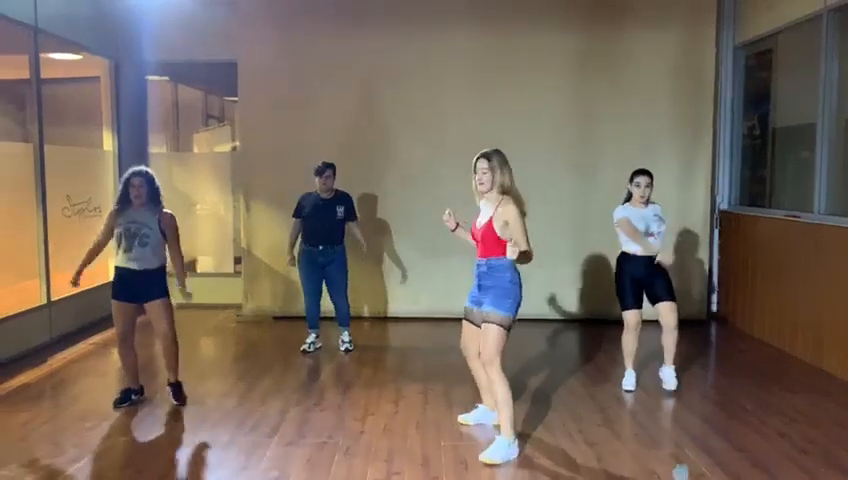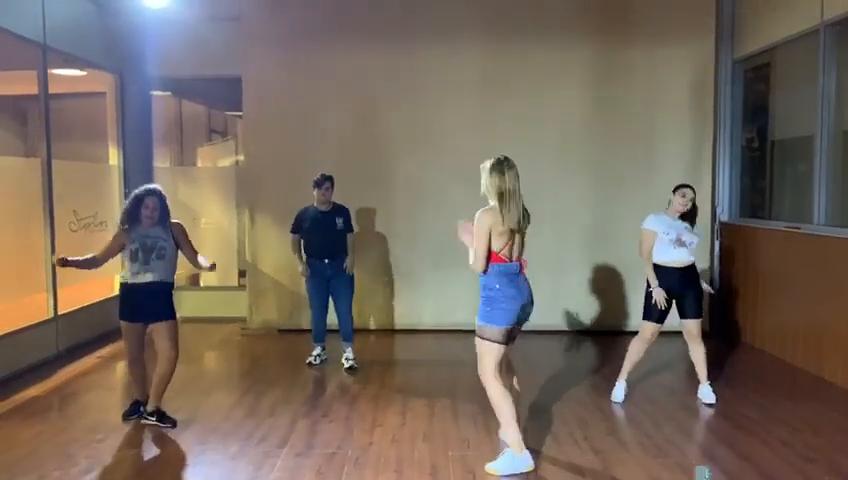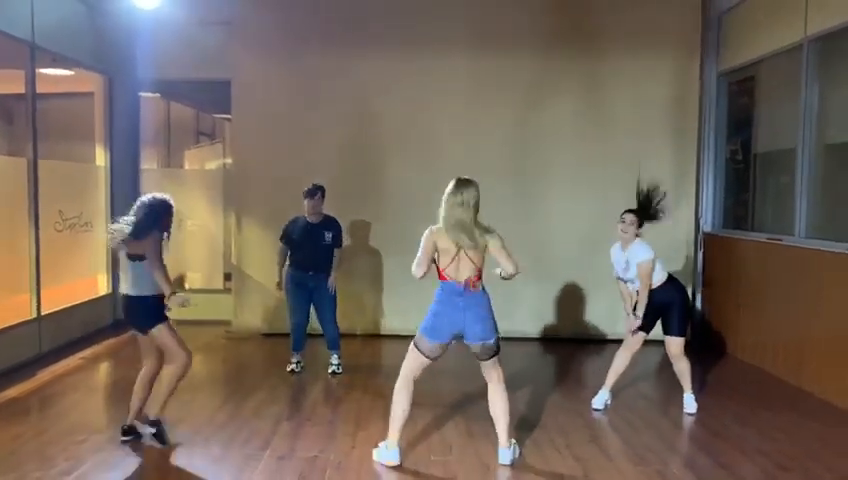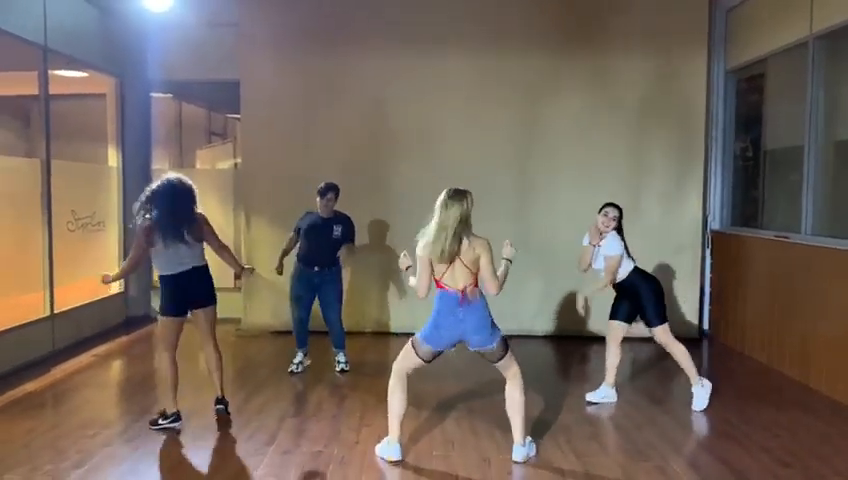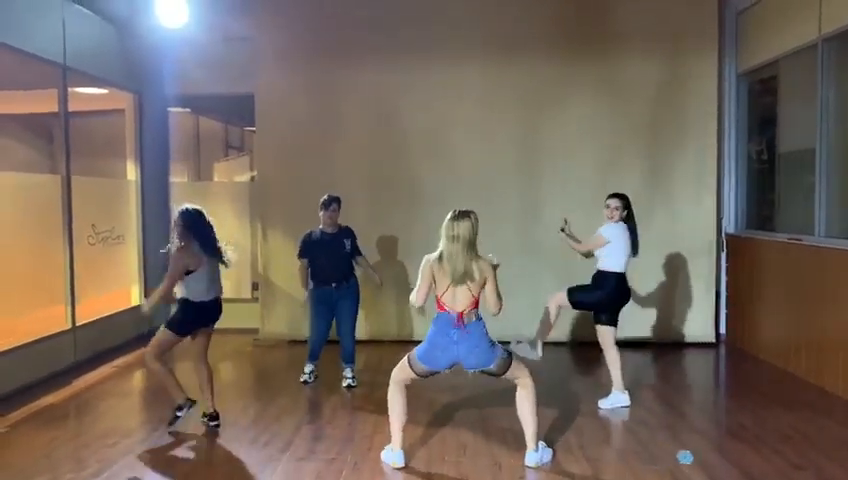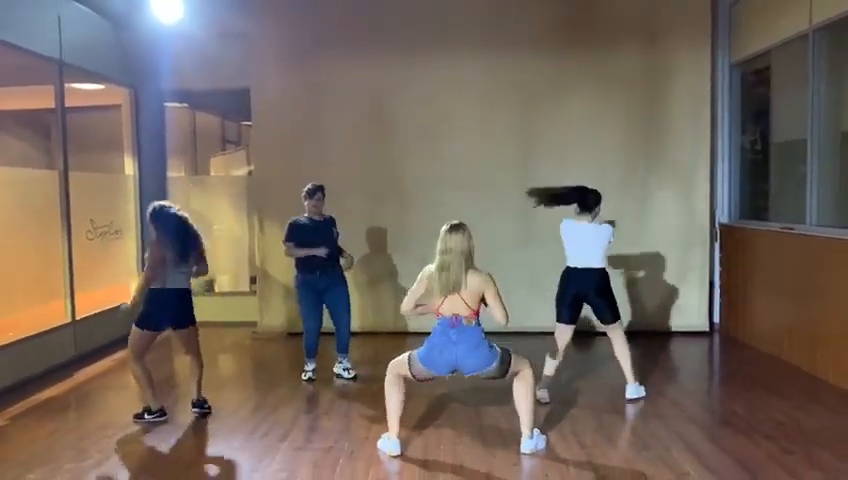
dt=0.7s
person 1, frame 1
left shoulder: (509, 207)
right shoulder: (483, 206)
left elbow: (527, 255)
left wrist: (517, 252)
right wrist: (456, 228)
left hip: (502, 285)
right hip: (482, 284)
left knee: (490, 359)
right knee: (470, 350)
left ankle: (508, 440)
right ankle: (489, 408)
person 1, frame 2
left shoulder: (485, 215)
right shoulder: (520, 213)
left elbow: (479, 265)
left wrist: (471, 243)
left hip: (498, 294)
right hip: (520, 290)
left knee: (488, 373)
right knee: (501, 362)
left ankle: (519, 454)
right ankle: (510, 426)
person 1, frame 3
left shoulder: (435, 234)
right shoulder: (487, 235)
left elbow: (418, 271)
right elbow: (511, 270)
left wrist: (435, 261)
right wrist: (502, 273)
left hip: (445, 308)
right hip: (477, 308)
left knee: (407, 376)
right knee: (495, 378)
left ankle: (390, 448)
right ankle: (505, 447)
person 1, frame 4
left shoulder: (428, 244)
right shoulder: (480, 244)
left elbow: (422, 290)
right elbow: (493, 289)
left wrist: (408, 268)
right wrist: (506, 260)
left hip: (444, 319)
right hip: (477, 319)
left knee: (399, 371)
right knee: (513, 374)
left ankle: (392, 445)
right ankle: (521, 445)
person 1, frame 5
left shoulder: (432, 262)
right shoulder: (484, 266)
left elbow: (417, 301)
right elbow: (495, 308)
left wrist: (421, 289)
left hip: (440, 341)
right hip: (474, 342)
left knee: (397, 379)
right knee: (524, 379)
left ankle: (395, 452)
right ankle: (534, 451)
person 1, frame 6
left shoulder: (429, 274)
right shoulder: (482, 279)
left elbow: (406, 308)
right elbow: (503, 319)
left hip: (438, 349)
right hip: (474, 350)
left knee: (394, 371)
right knee: (524, 370)
left ankle: (392, 440)
right ankle: (528, 439)
person 2, frame 1
left shoulder: (164, 218)
right shoulder: (117, 215)
left elbow: (175, 253)
right elbow: (99, 245)
left wrist: (182, 285)
right wrist: (79, 270)
left hip: (152, 280)
right hip: (123, 279)
left knee: (167, 334)
right knee: (123, 337)
left ankle: (174, 382)
right ankle: (134, 388)
person 2, frame 2
left shoulder: (174, 229)
right shoulder: (126, 233)
left elbow: (193, 257)
right elbow: (99, 259)
left wrist: (205, 264)
right wrist: (71, 262)
left hip: (160, 296)
right hip: (131, 296)
left knee: (169, 355)
right knee: (134, 356)
left ankle: (152, 409)
right ankle: (140, 400)
person 2, frame 3
left shoulder: (131, 236)
right shoulder: (151, 237)
right elbow: (156, 266)
left wrist: (165, 295)
right wrist: (171, 294)
left hip: (137, 304)
right hip: (144, 306)
left knee: (153, 362)
right knee: (182, 357)
left ankle: (132, 424)
right ankle: (150, 416)
person 2, frame 4
left shoulder: (149, 226)
right shoulder: (197, 220)
left elbow: (133, 263)
right elbow: (219, 247)
left wrist: (113, 278)
right wrist: (240, 269)
left hip: (172, 288)
right hip: (200, 282)
left knee: (166, 351)
right knee: (209, 343)
left ankle: (171, 412)
right ankle: (220, 399)
person 2, frame 5
left shoulder: (183, 251)
right shoulder: (209, 247)
left elbow: (167, 287)
left wrist: (149, 304)
left hip: (191, 310)
right hip: (212, 307)
left knee: (152, 355)
right knee: (200, 359)
left ankle: (182, 401)
right ankle: (211, 412)
person 2, frame 6
left shoulder: (158, 243)
right shoulder: (191, 241)
left elbow: (149, 276)
right elbow: (203, 269)
left wrist: (133, 303)
left hip: (158, 302)
right hip: (182, 302)
left knee: (135, 356)
right knee: (194, 352)
left ankle: (154, 408)
right ankle: (199, 399)
person 3, frame 1
left shoulder: (656, 209)
right shoulder: (622, 212)
right elbow: (634, 236)
right wrist: (658, 252)
left hip: (655, 267)
right hip: (630, 267)
left knee: (670, 321)
right knee: (632, 325)
left ankle: (668, 369)
right ankle: (629, 371)
person 3, frame 2
left shoulder: (687, 226)
right shoulder: (654, 220)
right elbow: (645, 256)
left wrist: (699, 281)
right wrist: (655, 286)
left hip: (688, 280)
right hip: (662, 278)
left knee: (694, 335)
right knee: (646, 335)
left ankle: (704, 386)
right ankle: (621, 381)
person 3, frame 3
left shoulder: (641, 250)
right shoulder: (615, 251)
left elbow: (645, 287)
right elbow: (623, 285)
left wrist: (639, 317)
right wrist: (629, 314)
left hip: (672, 297)
right hip: (646, 298)
left knee: (675, 353)
right knee: (629, 346)
left ankle: (688, 394)
right ankle: (605, 391)
person 3, frame 4
left shoulder: (613, 242)
right shoulder: (591, 236)
left elbow: (607, 279)
right elbow: (583, 267)
left wrist: (585, 294)
right wrist: (592, 243)
left hip: (644, 288)
right hip: (625, 293)
left knee: (664, 339)
right knee: (612, 338)
left ankle: (699, 384)
right ankle: (608, 389)
person 3, frame 5
left shoulder: (611, 229)
right shoulder: (621, 231)
left elbow: (584, 249)
right elbow: (590, 251)
left wrist: (564, 233)
right wrist: (569, 233)
left hip: (608, 288)
right hip: (616, 289)
left knee: (555, 300)
right knee: (607, 342)
left ankle: (535, 345)
right ankle: (619, 393)
person 3, frame 6
left shoulder: (565, 225)
right shoulder: (605, 230)
left hip: (570, 280)
right hip: (597, 281)
left knee: (560, 338)
right knee: (616, 333)
left ankle: (542, 388)
right ankle: (631, 385)
person 4, frame 1
left shoulder: (344, 199)
right shoulder: (305, 200)
left elbow: (352, 223)
right elbow: (296, 225)
left wrist: (362, 241)
right wrist: (290, 251)
left hip: (335, 254)
right hip: (309, 254)
left knee: (339, 296)
right knee: (311, 298)
left ankle: (345, 335)
right ankle: (313, 336)
person 4, frame 2
left shoulder: (342, 211)
right shoulder: (304, 214)
left elbow: (349, 236)
right elbow: (295, 239)
left wrist: (350, 257)
right wrist: (301, 262)
left hip: (340, 267)
right hip: (315, 268)
left knee: (344, 310)
right knee: (317, 311)
left ankle: (348, 352)
right ankle: (319, 349)
person 4, frame 3
left shoulder: (332, 224)
right shoulder: (294, 224)
left elbow: (337, 252)
right elbow: (283, 249)
left wrist: (333, 275)
right wrist: (280, 275)
left hip: (323, 279)
right hip: (297, 278)
left knee: (328, 320)
right knee: (298, 320)
left ankle: (335, 357)
right ankle: (296, 357)
person 4, frame 4
left shoulder: (344, 221)
right shoulder: (306, 218)
left elbow: (350, 245)
right elbow: (293, 239)
left wrist: (346, 249)
right wrist: (281, 258)
left hip: (329, 275)
right hip: (303, 273)
left knee: (333, 317)
right knee: (299, 316)
left ankle: (340, 355)
right ankle: (301, 355)
person 4, frame 5
left shoulder: (347, 233)
right shoulder: (310, 238)
left elbow: (358, 257)
right elbow: (303, 266)
left wrist: (373, 273)
right wrist: (305, 289)
left hip: (347, 290)
right hip: (321, 291)
left knee: (347, 332)
right knee: (318, 333)
left ankle: (348, 371)
right ankle: (310, 366)
person 4, frame 6
left shoulder: (330, 222)
right shoulder: (296, 224)
right elbow: (288, 250)
left wrist: (346, 255)
right wrist: (314, 251)
left hip: (334, 279)
right hip: (307, 281)
left knee: (343, 320)
right knee: (311, 325)
left ankle: (342, 362)
right ankle: (310, 365)
